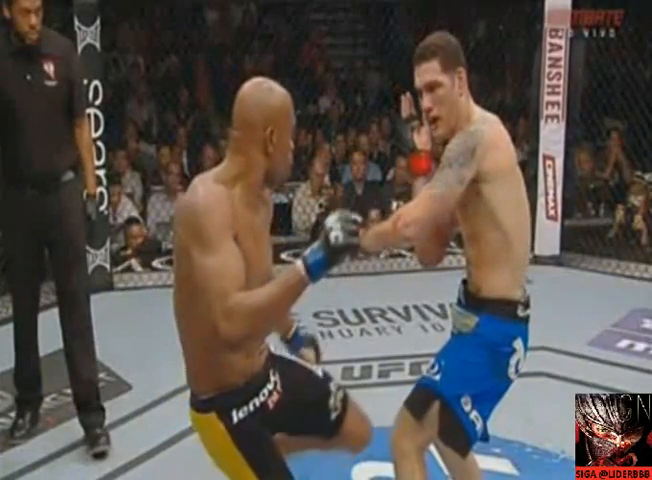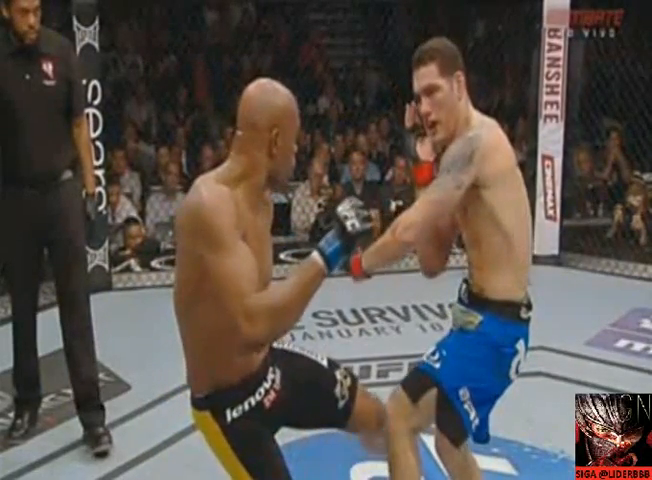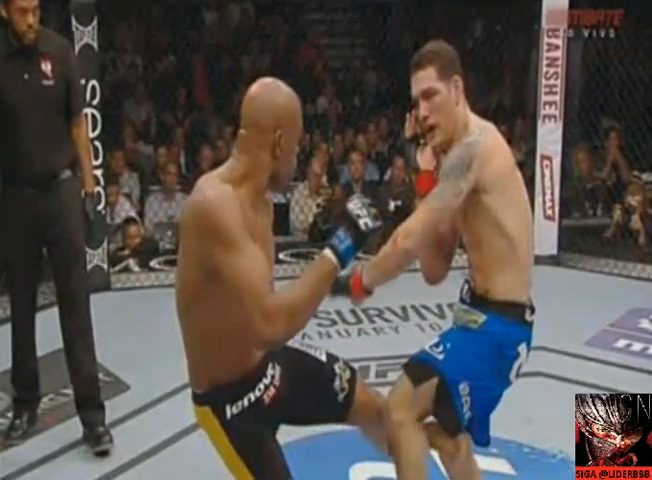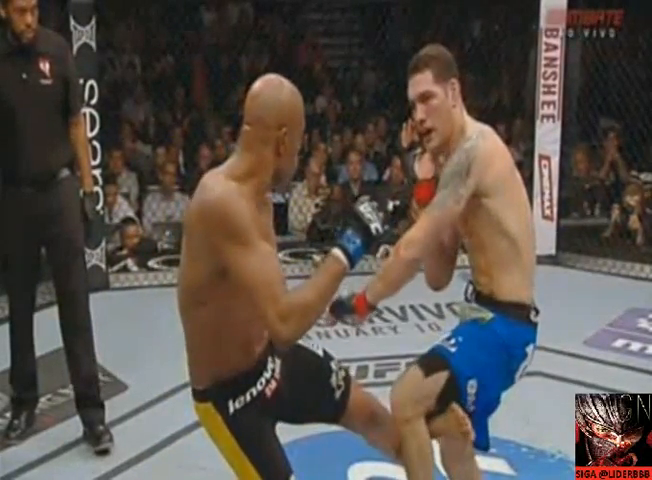
dt=0.7s
person 1, frame 1
left shoulder: (62, 51)
left elbow: (80, 124)
left wrist: (91, 188)
left hip: (63, 190)
left knee: (75, 302)
left ankle: (91, 412)
person 1, frame 2
left shoulder: (60, 50)
left elbow: (78, 123)
left wrist: (90, 186)
left hip: (62, 190)
left knee: (75, 301)
left ankle: (91, 411)
person 1, frame 3
left shoulder: (59, 49)
left elbow: (78, 122)
left wrist: (89, 186)
left hip: (61, 189)
left knee: (76, 302)
left ankle: (91, 411)
person 1, frame 4
left shoulder: (57, 49)
left elbow: (75, 122)
left wrist: (87, 185)
left hip: (59, 188)
left knee: (75, 301)
left ankle: (91, 408)
person 2, frame 1
left shoulder: (476, 136)
right shoulder: (466, 147)
left elbow: (409, 224)
right elbow: (430, 253)
left wrist: (361, 239)
right wrist: (421, 161)
left hip: (493, 326)
right hip: (485, 316)
left knee: (407, 440)
right knee: (447, 437)
person 2, frame 2
left shoulder: (475, 141)
right shoulder: (462, 154)
left elbow: (408, 230)
right elbow: (432, 263)
left wrist: (359, 263)
left hip: (493, 325)
right hip: (487, 317)
left knee: (398, 419)
right knee: (451, 443)
person 2, frame 3
left shoulder: (474, 146)
right shoulder: (460, 158)
left elbow: (409, 239)
right elbow: (434, 270)
left wrist: (359, 282)
left hip: (496, 325)
right hip: (487, 317)
left knee: (400, 409)
person 2, frame 4
left shoulder: (473, 149)
right shoulder: (459, 163)
left elbow: (413, 248)
right elbow: (437, 277)
left wrist: (363, 301)
left hip: (503, 324)
right hip: (492, 317)
left knee: (404, 402)
person 3, frame 1
left shoulder: (260, 197)
right shoulder: (207, 204)
right elbow: (231, 323)
left wrist: (292, 334)
right wrist: (313, 263)
left hip: (267, 369)
right hip: (226, 403)
left knee: (356, 432)
left ankle: (274, 444)
person 3, frame 2
left shoulder: (259, 198)
right shoulder: (209, 205)
right elbow: (253, 324)
right wrist: (329, 252)
left hip: (269, 364)
right hip: (228, 398)
left knee: (372, 415)
person 3, frame 3
left shoulder: (259, 197)
right shoulder: (215, 204)
right elbow: (270, 324)
right wrist: (339, 250)
left hip: (270, 363)
right hip: (229, 395)
left knee: (373, 409)
person 3, frame 4
left shoulder: (256, 194)
right shoulder: (222, 202)
right elbow: (283, 323)
right wrist: (348, 249)
left hip: (267, 357)
right hip: (227, 391)
left knee: (368, 413)
